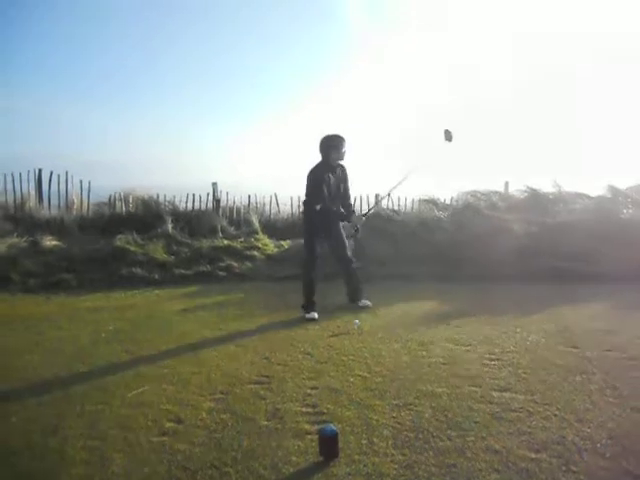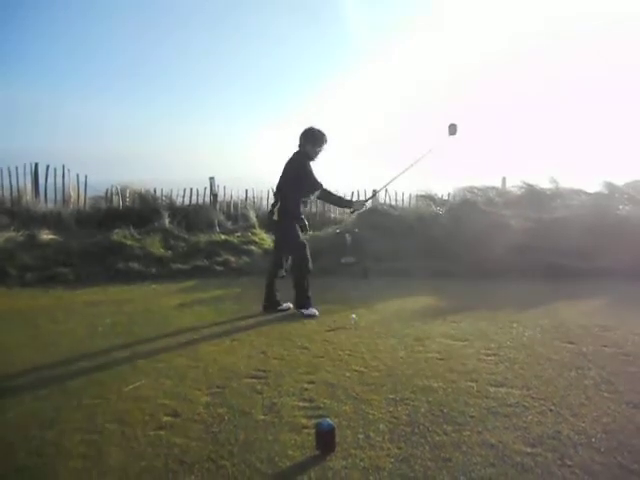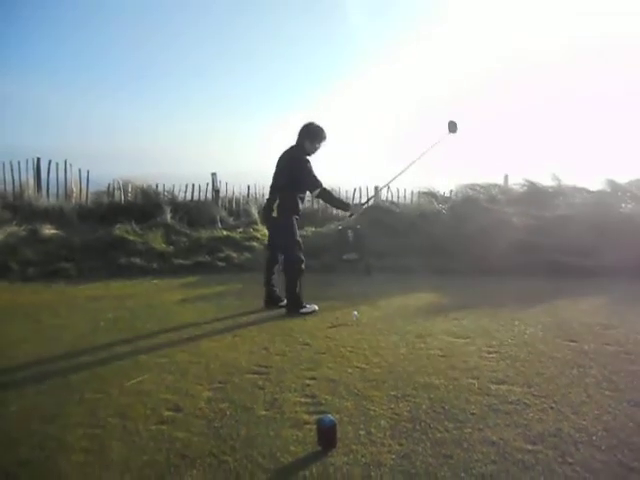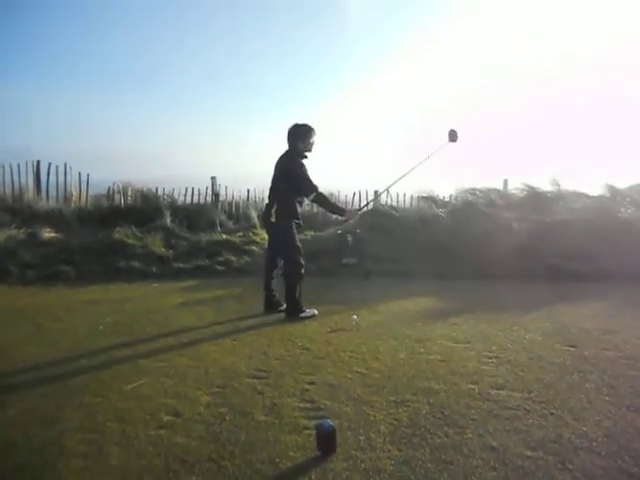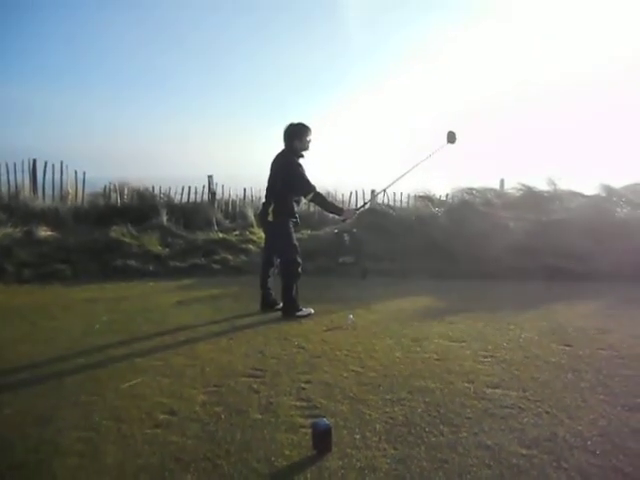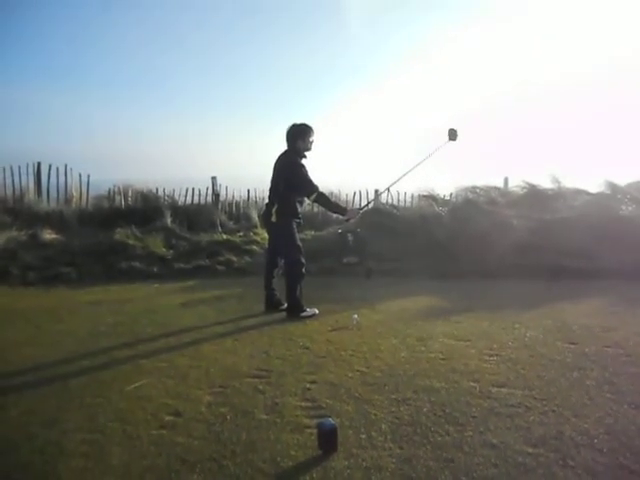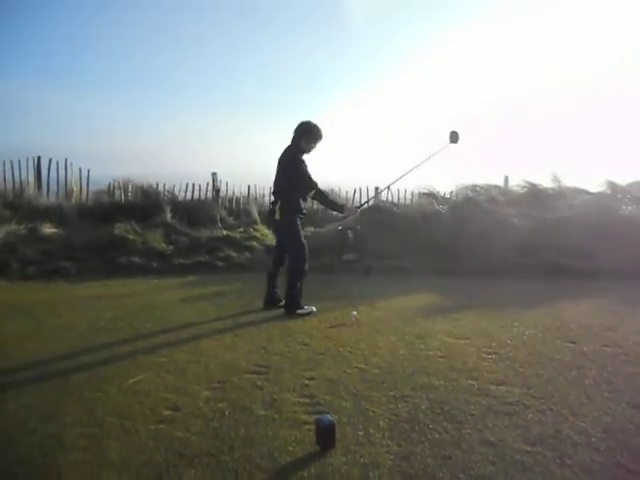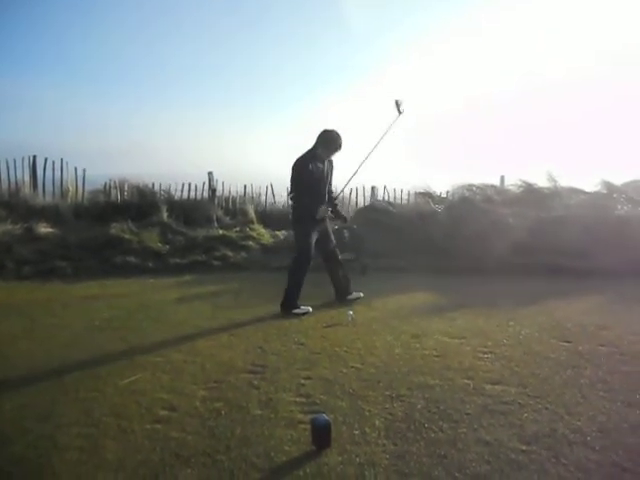
dt=0.5s
person 1, frame 1
left shoulder: (341, 170)
right shoulder: (317, 174)
left elbow: (345, 197)
right elbow: (321, 205)
left wrist: (351, 215)
right wrist: (348, 218)
left hip: (333, 222)
right hip: (314, 222)
left knee: (345, 259)
right knee: (311, 263)
left ankle: (356, 296)
right ankle: (309, 306)
person 1, frame 2
left shoulder: (298, 161)
right shoulder: (300, 164)
right elbow: (320, 192)
left wrist: (301, 218)
right wrist: (350, 204)
left hip: (283, 216)
right hip: (284, 217)
left knee: (279, 259)
right knee: (302, 257)
left ankle: (271, 301)
right ankle: (303, 303)
person 1, frame 3
left shoulder: (291, 155)
right shoulder: (299, 160)
right elbow: (319, 191)
right wrist: (347, 207)
left hip: (275, 212)
right hip: (283, 214)
left knee: (274, 255)
right knee: (295, 258)
left ankle: (272, 298)
right ankle: (295, 304)
person 1, frame 4
left shoulder: (287, 159)
right shoulder: (294, 164)
right elbow: (314, 195)
right wrist: (342, 212)
left hip: (275, 217)
right hip: (282, 218)
left knee: (273, 260)
right knee: (295, 262)
left ankle: (272, 302)
right ankle: (294, 308)
person 1, frame 5
left shoulder: (284, 158)
right shoulder: (291, 164)
right elbow: (312, 194)
right wrist: (340, 212)
left hip: (273, 216)
right hip: (279, 218)
left knee: (270, 259)
right knee: (292, 261)
left ankle: (268, 301)
right ankle: (291, 307)
person 1, frame 6
left shoulder: (286, 159)
right shoulder: (293, 164)
right elbow: (315, 195)
right wrist: (344, 211)
left hip: (276, 216)
right hip: (283, 218)
left knee: (274, 259)
right knee: (296, 262)
left ankle: (273, 301)
right ankle: (295, 307)
person 1, frame 7
left shoulder: (290, 155)
right shoulder: (295, 160)
right elbow: (314, 191)
right wrist: (341, 208)
left hip: (283, 213)
right hip: (287, 215)
left knee: (281, 257)
right knee: (299, 258)
left ankle: (272, 298)
right ankle: (293, 304)
person 1, frame 8
left shoulder: (328, 162)
right shoulder: (303, 164)
right elbow: (295, 195)
left wrist: (335, 210)
right wrist: (316, 209)
left hip: (321, 218)
right hip: (304, 218)
left knee: (332, 254)
right knee: (303, 258)
left ankle: (343, 292)
right ankle: (289, 304)
